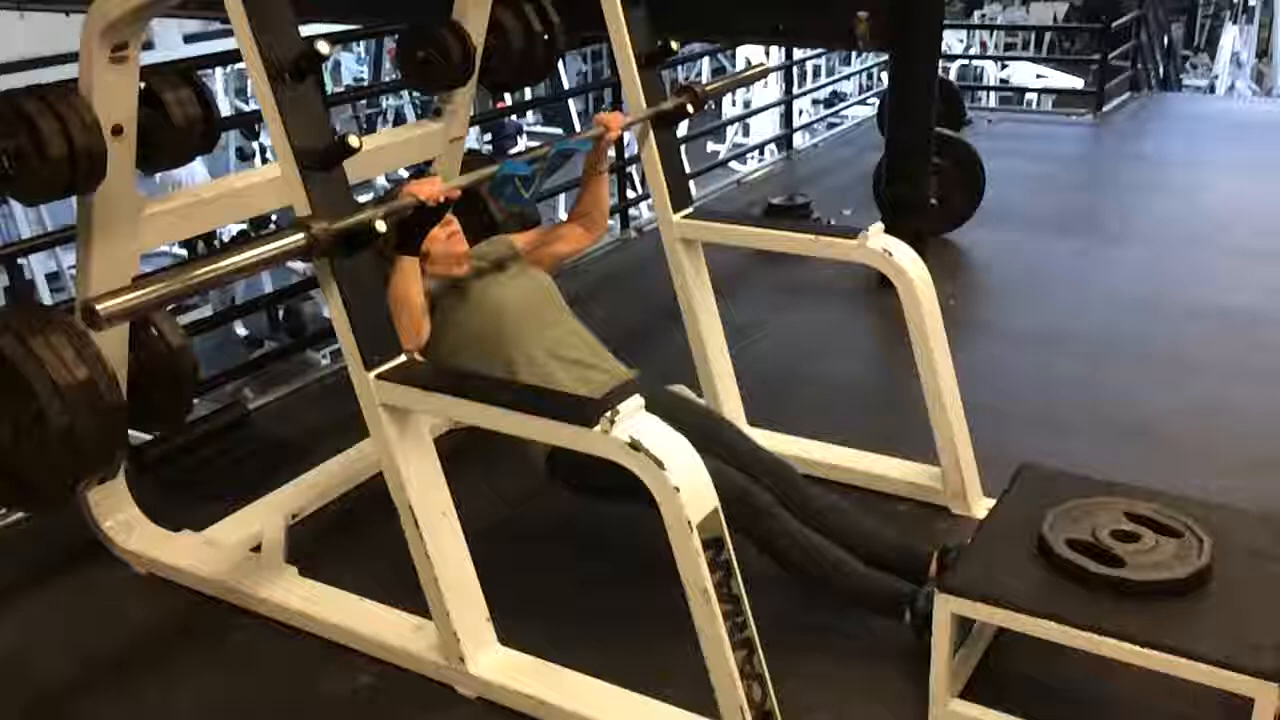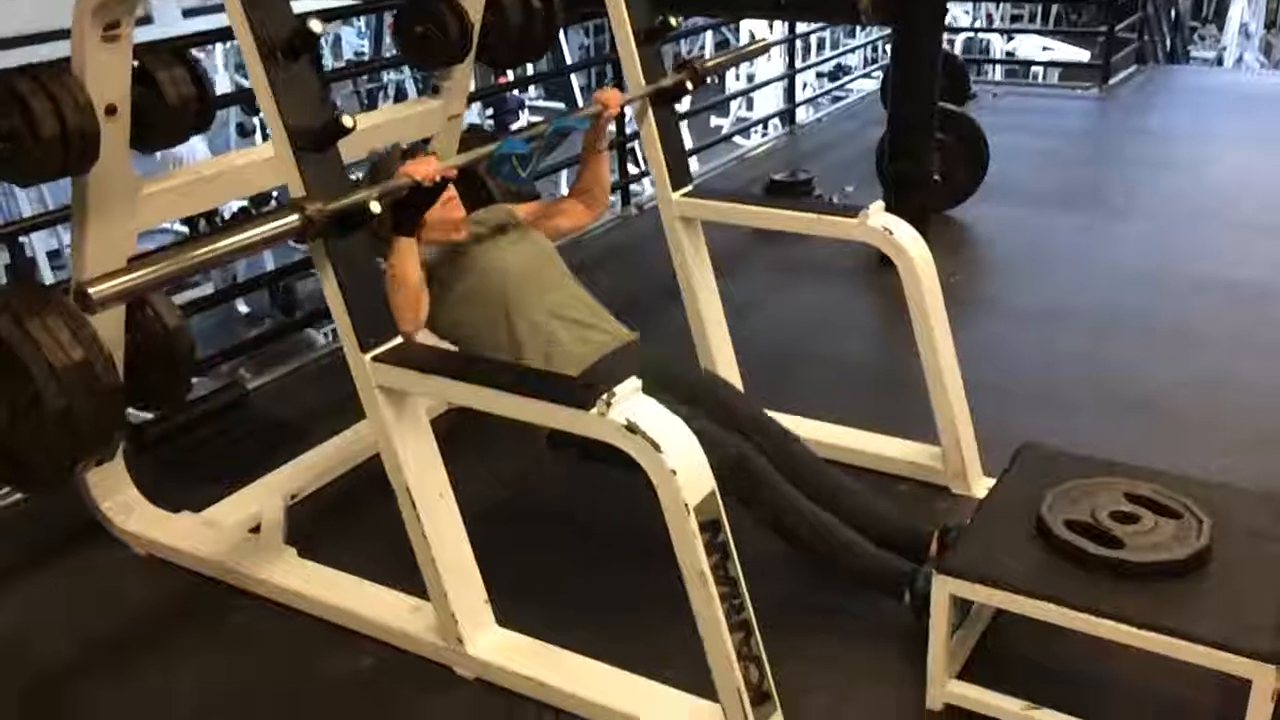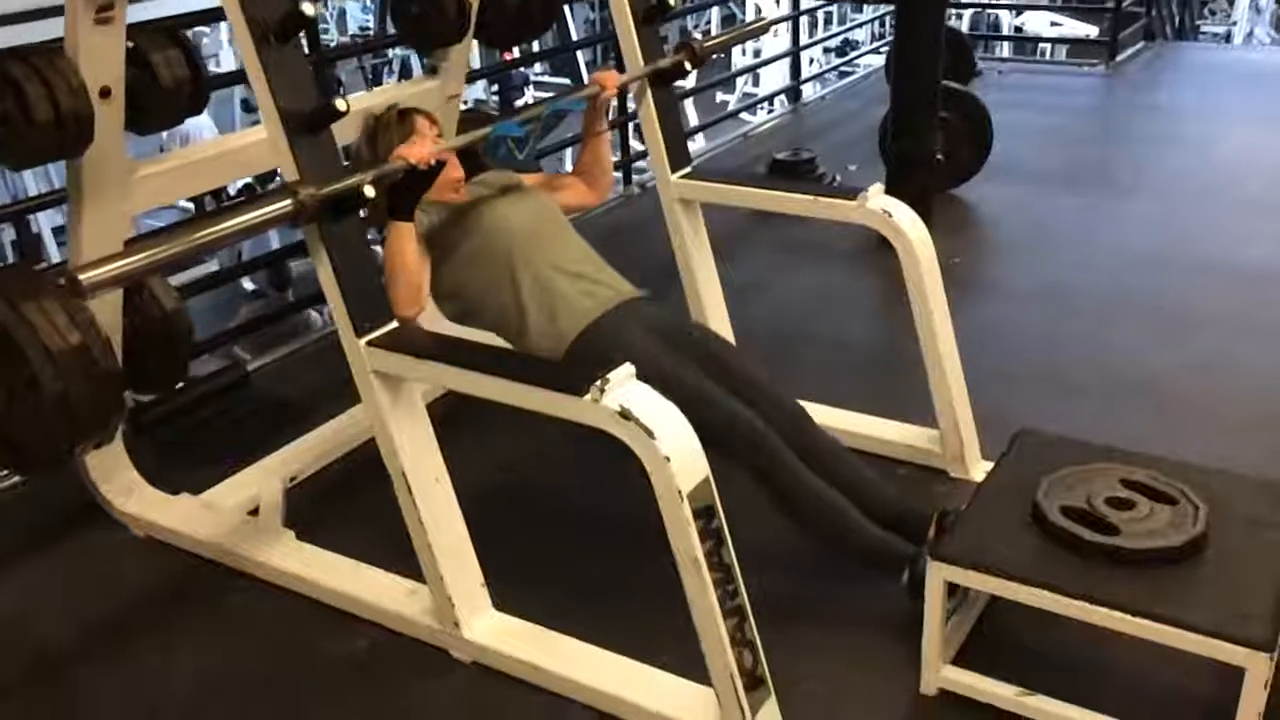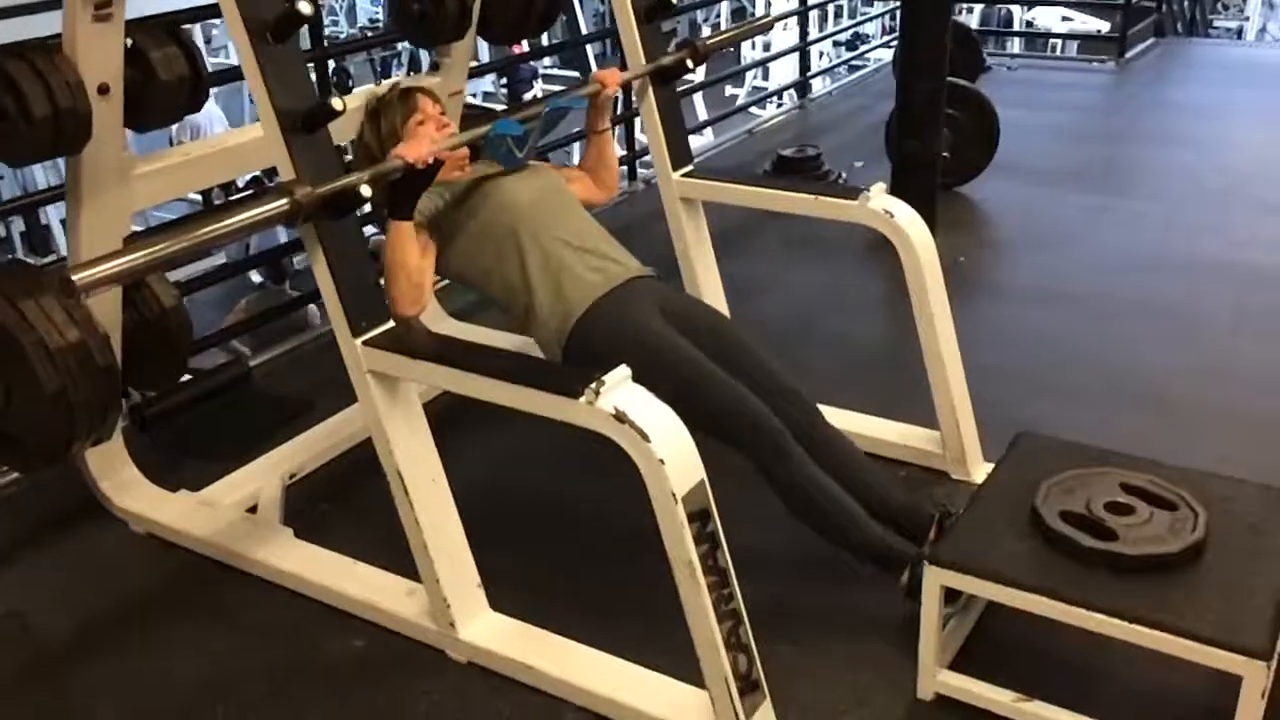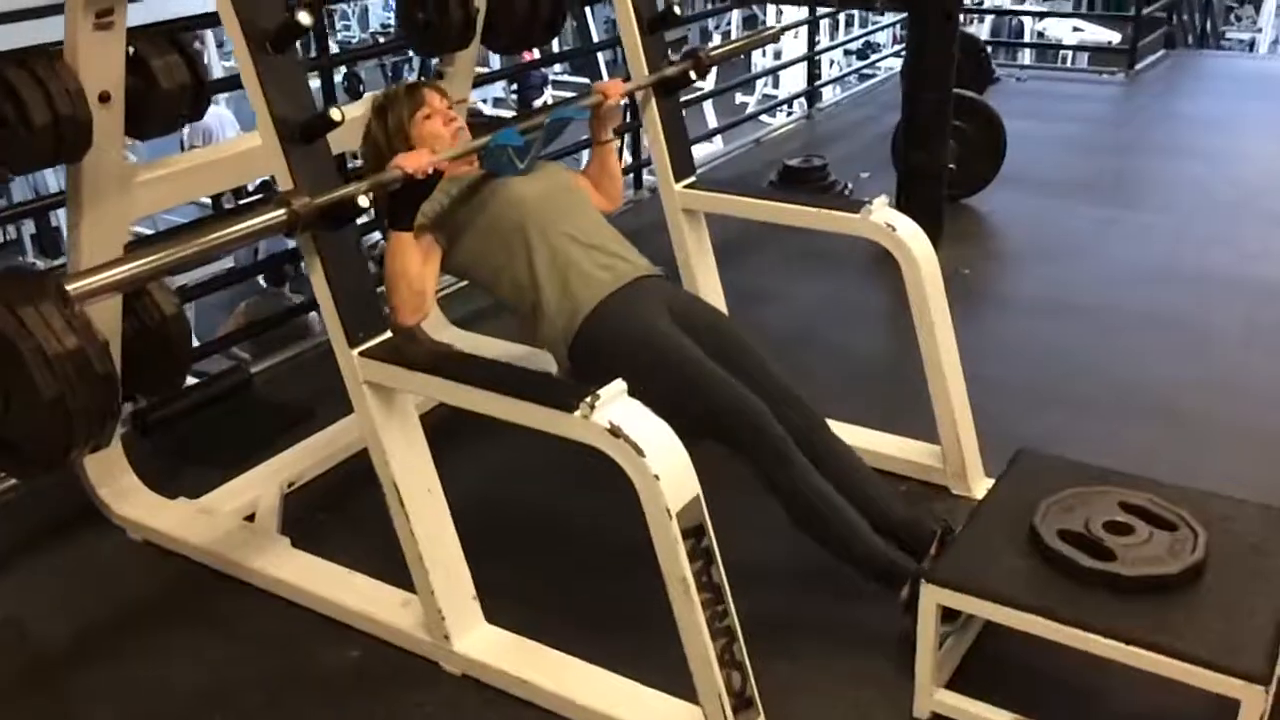
dt=0.1s
person 1, frame 1
left shoulder: (495, 253)
right shoulder: (428, 299)
left elbow: (585, 228)
right elbow: (407, 343)
left wrist: (599, 156)
right wrist: (410, 241)
left hip: (627, 389)
left knee: (776, 476)
right knee: (743, 502)
left ankle: (929, 565)
right ankle: (910, 604)
person 1, frame 2
left shoulder: (493, 223)
right shoulder: (426, 268)
left elbow: (586, 205)
right elbow: (405, 325)
left wrist: (598, 132)
right wrist: (405, 217)
left hip: (629, 355)
left knee: (780, 447)
right knee: (743, 471)
left ankle: (929, 543)
right ankle: (910, 584)
person 1, frame 3
left shoulder: (498, 182)
right shoulder: (427, 229)
left elbow: (594, 188)
right elbow: (406, 308)
left wrist: (597, 115)
right wrist: (401, 201)
left hip: (636, 314)
right hip: (588, 347)
left knee: (788, 421)
right knee: (752, 442)
left ankle: (926, 524)
right ankle: (909, 564)
person 1, frame 4
left shoulder: (502, 168)
right shoulder: (430, 211)
left elbow: (599, 186)
right elbow: (407, 305)
left wrist: (598, 112)
right wrist: (401, 198)
left hip: (646, 292)
right hip: (594, 327)
left knee: (794, 411)
right knee: (760, 433)
left ankle: (927, 524)
right ankle: (910, 565)
person 1, frame 5
right shoulder: (433, 210)
left elbow: (608, 198)
right elbow: (409, 315)
left wrist: (602, 122)
right wrist: (399, 208)
left hip: (659, 295)
right hip: (603, 328)
left knee: (799, 424)
right knee: (765, 441)
left ankle: (928, 540)
right ankle: (907, 579)
